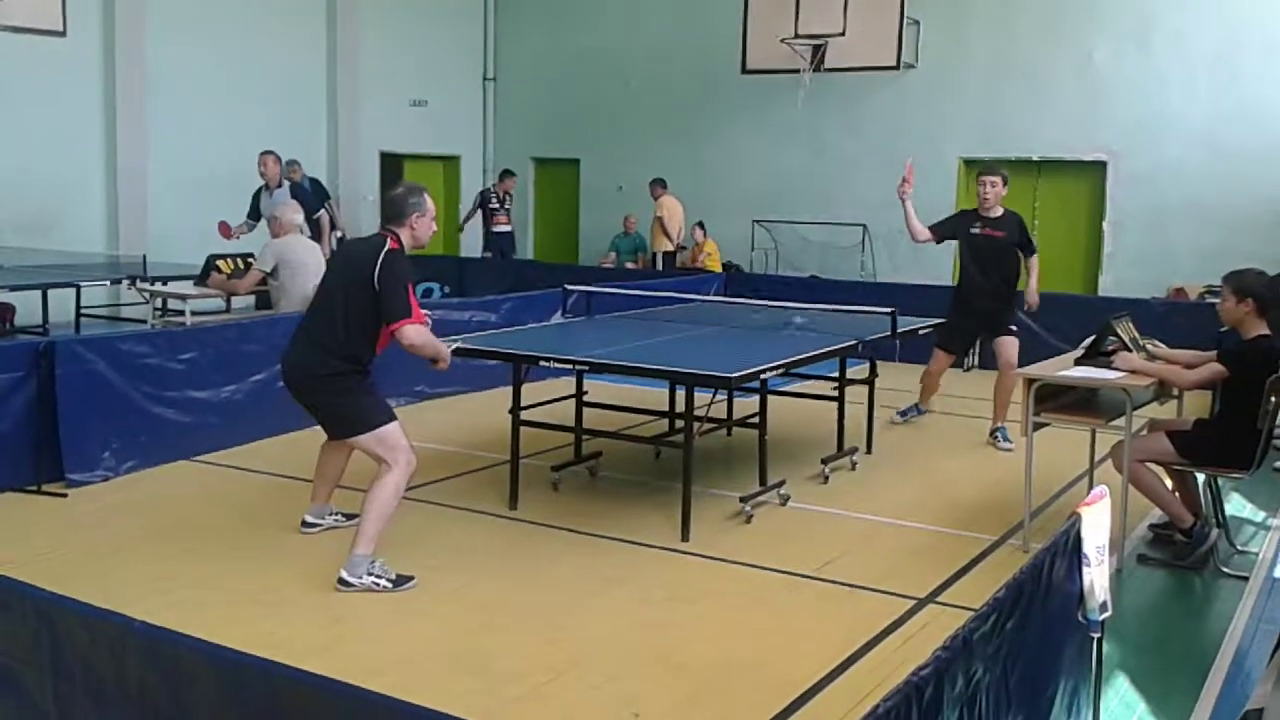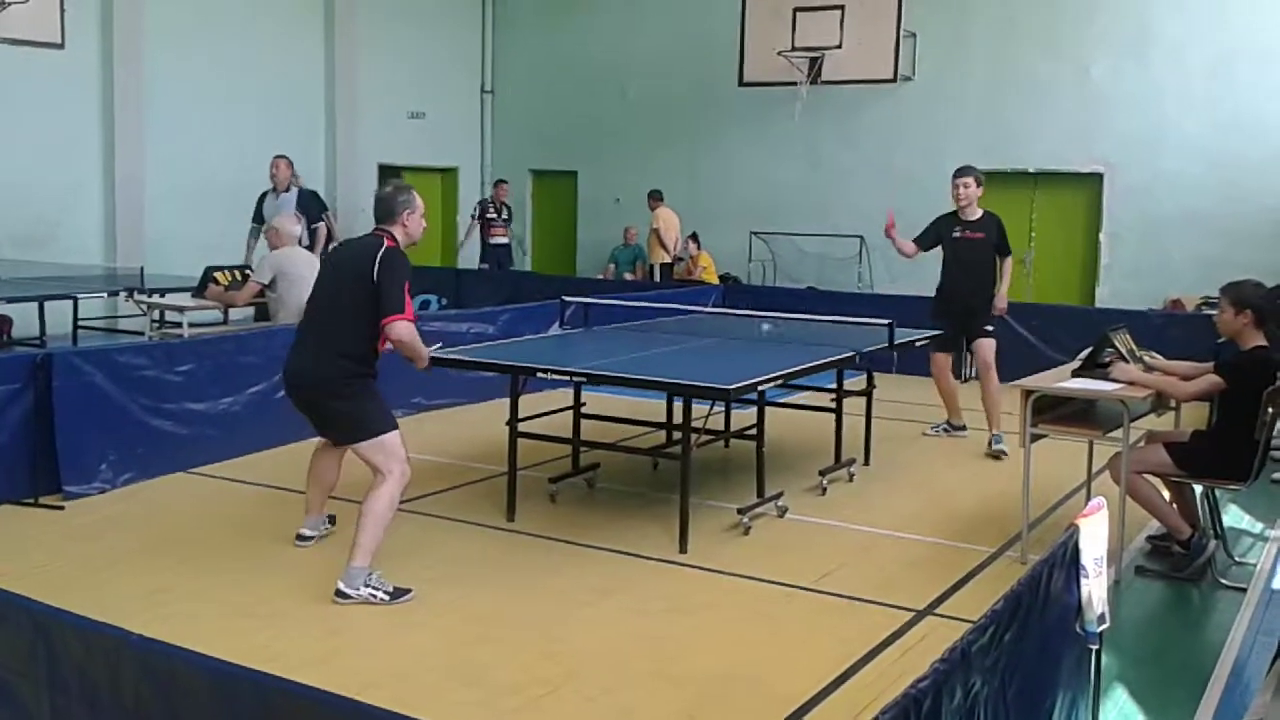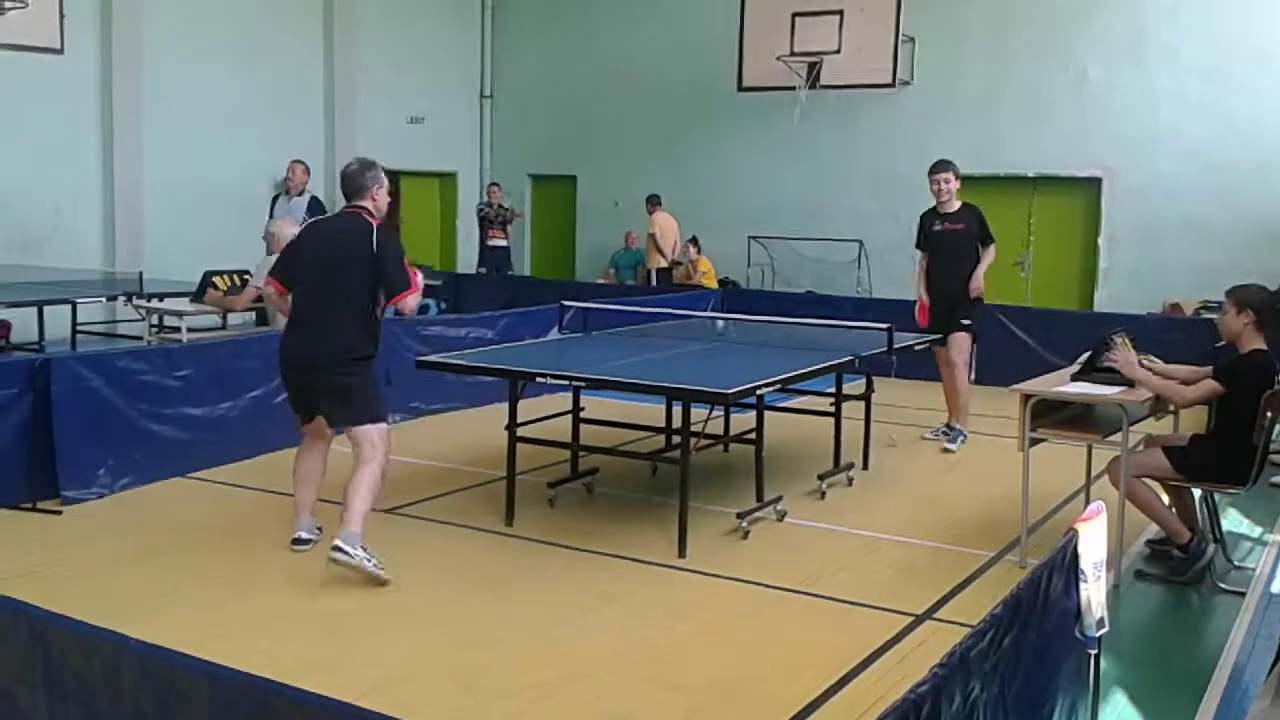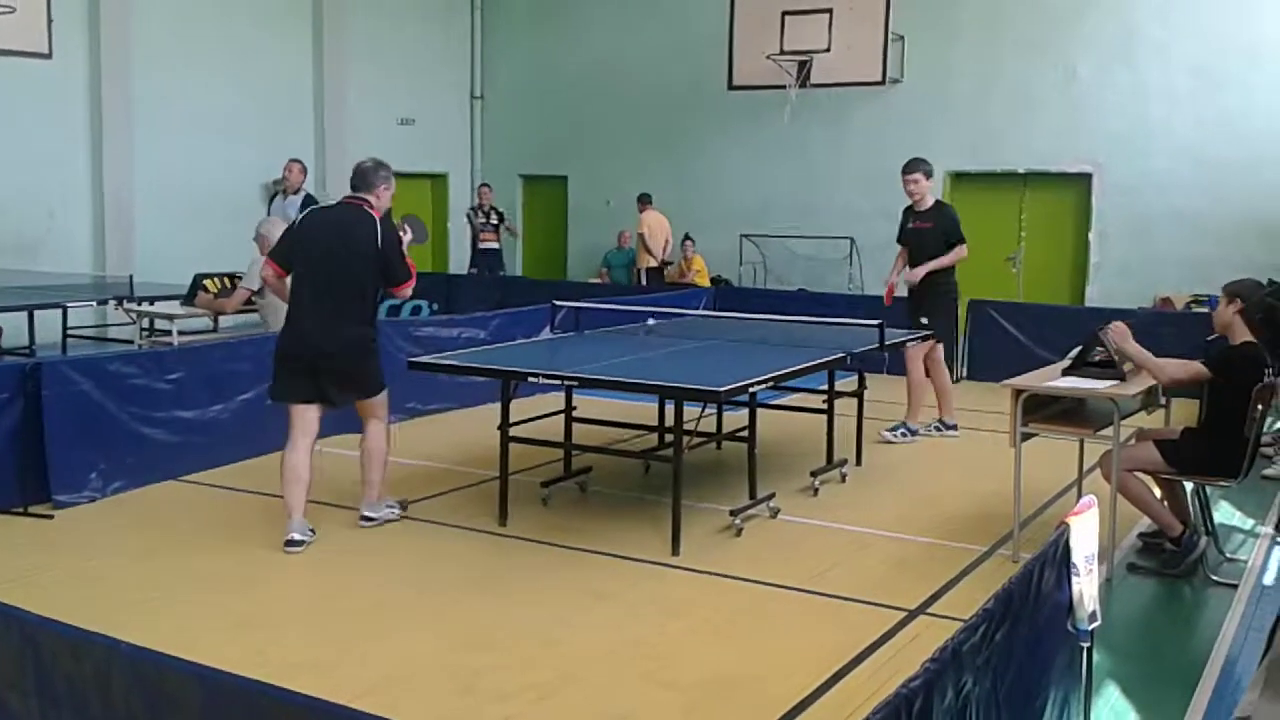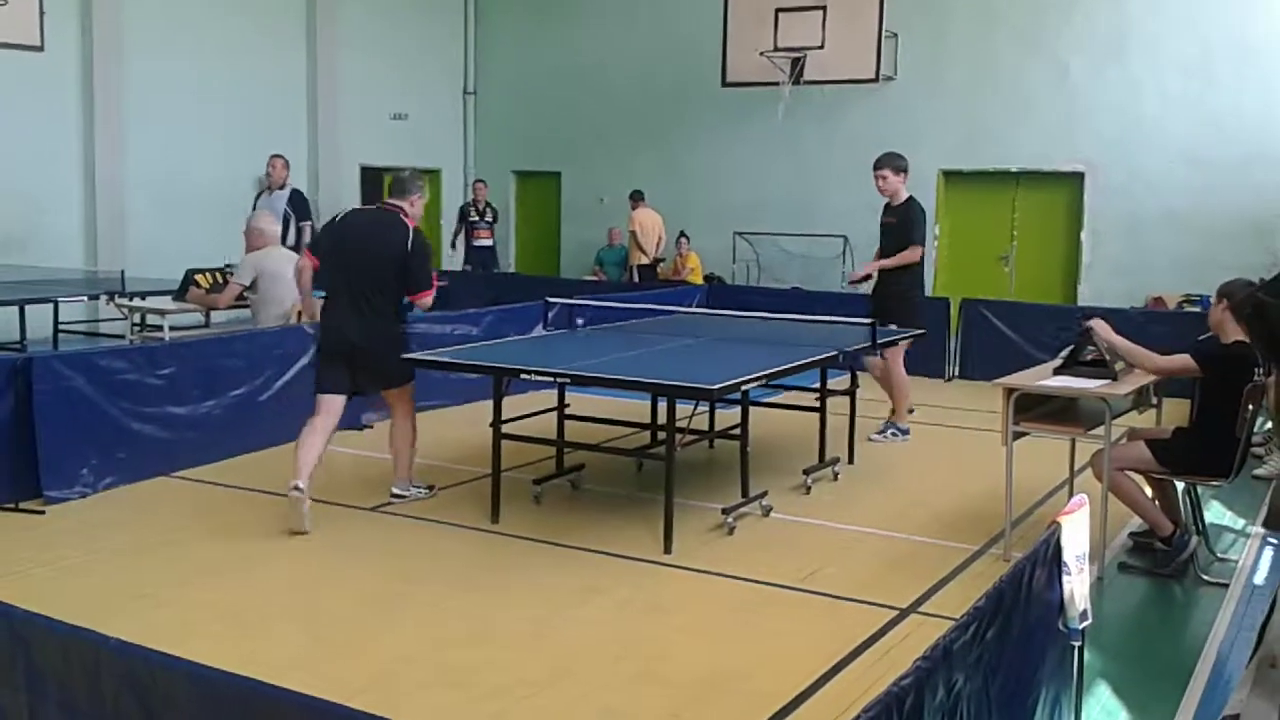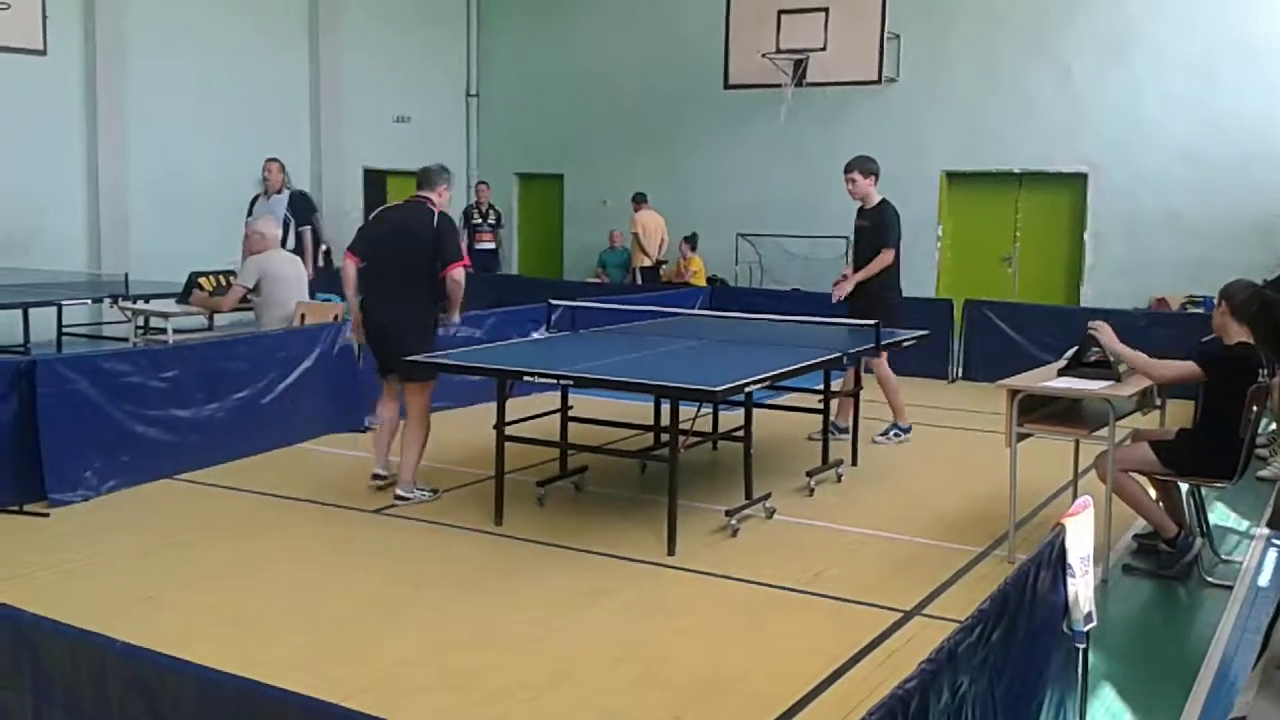
dt=0.3s
person 1, frame 1
left shoulder: (356, 248)
right shoulder: (392, 261)
right elbow: (411, 336)
left wrist: (410, 322)
right wrist: (441, 351)
left hip: (301, 366)
right hip: (332, 375)
left knee: (344, 433)
right knee: (399, 462)
left ankle: (318, 512)
right ankle: (358, 568)
person 1, frame 2
left shoulder: (345, 250)
right shoulder: (391, 258)
right elbow: (399, 331)
right wrist: (421, 354)
left hip: (301, 371)
right hip: (340, 379)
left knee: (336, 439)
right knee: (394, 471)
left ankle: (312, 523)
right ankle: (356, 580)
person 1, frame 3
left shoulder: (311, 230)
right shoulder: (379, 236)
left elbow: (272, 292)
right elbow: (406, 305)
right wrist: (416, 283)
left hip: (298, 356)
right hip: (348, 360)
left knee: (315, 437)
right knee: (373, 452)
left ankle: (303, 529)
right ankle: (350, 540)
person 1, frame 4
left shoulder: (309, 218)
right shoulder: (381, 229)
left elbow: (270, 274)
right elbow: (404, 290)
right wrist: (403, 250)
left hip: (298, 342)
right hip: (351, 343)
left knee: (301, 434)
right knee: (375, 417)
left ankle: (296, 528)
right ankle: (373, 505)
person 1, frame 5
left shoulder: (346, 218)
right shoulder: (412, 236)
left elbow: (305, 265)
right elbow: (423, 300)
left wrist: (310, 306)
right wrist: (406, 293)
left hip: (334, 334)
right hip: (382, 336)
left knee: (324, 417)
right knee: (402, 406)
left ankle: (301, 485)
right ankle: (402, 485)
person 1, frame 6
left shoulder: (380, 216)
right shoulder: (440, 222)
left elbow: (349, 264)
right elbow: (455, 276)
left wrist: (355, 310)
right wrist: (452, 311)
left hip: (375, 320)
right hip: (413, 323)
left knee: (391, 393)
right knee: (418, 406)
left ankle: (381, 467)
right ankle: (406, 486)
person 2, frame 1
left shoulder: (1254, 351)
left elbow: (1189, 380)
right elbow: (1201, 358)
left wrist: (1139, 365)
right wrist: (1156, 353)
left hip: (1232, 445)
right hip: (1233, 433)
left knee: (1123, 453)
right knee: (1158, 428)
left ankle: (1192, 529)
right ankle: (1192, 519)
person 2, frame 2
left shoulder: (1252, 363)
right shoulder: (1255, 357)
left elbow: (1187, 391)
right elbow: (1199, 370)
left wrist: (1136, 376)
right wrist: (1154, 364)
left hip: (1230, 457)
right hip: (1231, 446)
left knee: (1121, 465)
right knee: (1155, 440)
left ankle: (1190, 541)
right ankle: (1191, 531)
person 2, frame 3
left shoulder: (1249, 366)
left elbow: (1185, 398)
right elbow: (1198, 374)
left wrist: (1137, 374)
right wrist: (1153, 368)
left hip: (1228, 461)
right hip: (1231, 451)
left knee: (1120, 468)
right knee: (1154, 443)
left ankle: (1189, 545)
right ankle: (1190, 535)
person 2, frame 4
left shoulder: (1238, 357)
right shoulder: (1249, 352)
left elbow: (1171, 376)
right elbow: (1190, 367)
left wrist: (1128, 346)
right wrist: (1145, 358)
left hip: (1220, 453)
right hip: (1223, 443)
left knee: (1112, 461)
right knee: (1145, 437)
left ankle: (1181, 538)
right ankle: (1182, 528)
person 2, frame 5
left shoulder: (1227, 355)
right shoulder: (1244, 353)
left elbow: (1158, 365)
right elbow: (1173, 365)
left wrist: (1110, 337)
right wrist: (1126, 355)
left hip: (1210, 453)
right hip: (1216, 443)
left knee: (1103, 461)
right knee: (1136, 436)
left ankle: (1171, 537)
right ankle: (1172, 528)
person 2, frame 6
left shoulder: (1231, 357)
right shoulder: (1251, 354)
left elbow: (1163, 375)
right elbow: (1181, 369)
left wrist: (1115, 346)
right wrist: (1136, 358)
left hip: (1215, 455)
right hip: (1221, 445)
left knee: (1107, 462)
right knee: (1141, 438)
left ankle: (1176, 539)
right ankle: (1177, 530)
person 3, frame 1
left shoulder: (1014, 222)
right shoulder: (963, 219)
left elbow: (1031, 256)
right elbow: (921, 236)
left wrist: (1031, 286)
right wrist: (907, 203)
left hip: (1002, 307)
right hip: (965, 306)
left knee: (1009, 362)
right knee: (936, 366)
left ankle: (998, 427)
right ankle: (922, 404)
person 3, frame 2
left shoulder: (992, 223)
right shoulder: (944, 223)
left elbow: (1006, 259)
right elbow: (911, 250)
left wrist: (1002, 292)
right wrist: (894, 237)
left hip: (981, 306)
right hip: (947, 306)
left knee: (986, 363)
right knee: (939, 368)
left ankle: (995, 434)
right ankle: (955, 422)
person 3, frame 3
left shoulder: (972, 214)
right shoulder: (927, 219)
left elbow: (990, 248)
left wrist: (980, 272)
right wrist: (921, 287)
left hip: (966, 299)
right hip: (938, 300)
left knee: (957, 359)
right knee: (945, 364)
left ankle: (960, 428)
right ankle: (954, 424)
person 3, frame 4
left shoulder: (944, 212)
right shoulder: (908, 214)
left elbow: (961, 250)
left wrist: (926, 268)
right wrist: (894, 274)
left hip: (940, 295)
right hip: (918, 295)
left knee: (913, 354)
right knee: (933, 359)
left ankle: (910, 424)
right ankle: (947, 421)
person 3, frame 5
left shoulder: (913, 210)
right shoulder: (887, 209)
left elbow: (914, 253)
left wrist: (875, 266)
right wrist: (871, 265)
left hip: (905, 297)
right hip: (884, 294)
left knee: (892, 358)
right knee: (869, 355)
left ankle: (900, 424)
right ankle: (902, 405)
person 3, frame 6
left shoulder: (887, 213)
right shoulder: (861, 213)
left elbow: (887, 256)
left wrist: (852, 281)
right wrist: (850, 270)
left hip: (883, 300)
right hip: (861, 299)
left knee: (876, 361)
left ankle: (902, 424)
right ankle: (840, 424)
